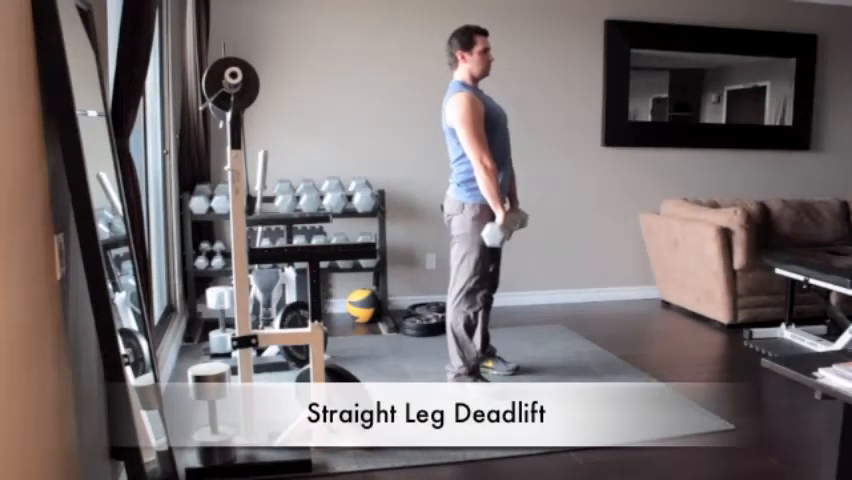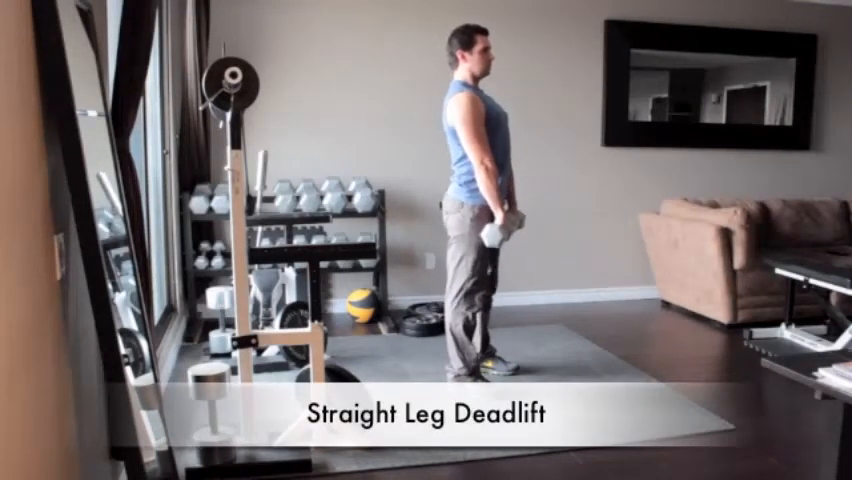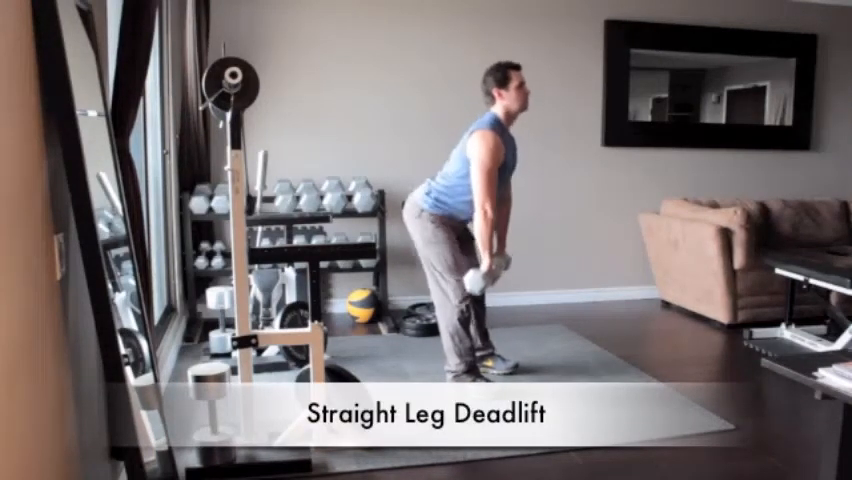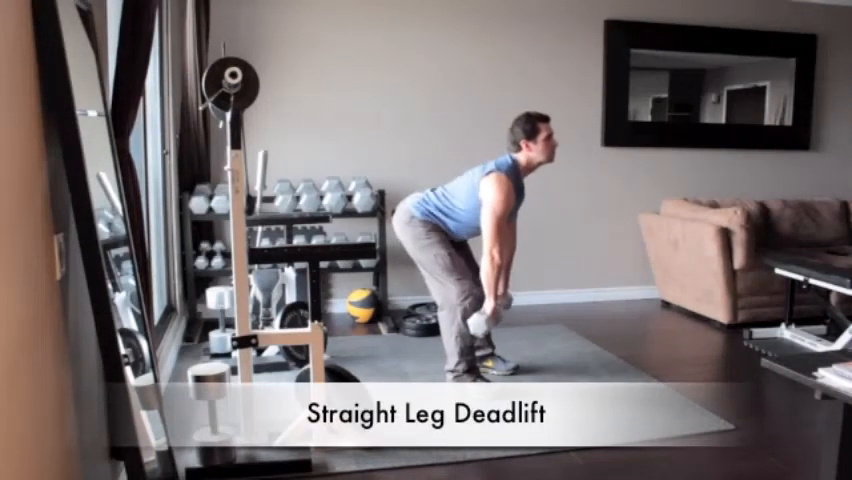
dt=0.7s
person 1, frame 1
left shoulder: (477, 96)
right shoulder: (462, 99)
left elbow: (502, 158)
right elbow: (482, 163)
left wrist: (513, 204)
right wrist: (500, 211)
left hip: (486, 204)
right hip: (472, 206)
left knee: (484, 287)
right knee: (467, 290)
left ankle: (482, 353)
right ankle: (462, 372)
person 1, frame 2
left shoulder: (477, 96)
right shoulder: (463, 99)
left elbow: (501, 160)
right elbow: (482, 164)
left wrist: (511, 205)
right wrist: (500, 212)
left hip: (484, 205)
right hip: (470, 207)
left knee: (483, 287)
right knee: (465, 291)
left ankle: (481, 353)
right ankle: (462, 372)
person 1, frame 3
left shoulder: (504, 135)
right shoulder: (488, 138)
left elbow: (503, 197)
right elbow: (484, 207)
left wrist: (500, 248)
right wrist: (487, 258)
left hip: (451, 217)
right hip: (427, 215)
right knee: (456, 291)
left ankle: (482, 354)
right ankle: (461, 373)
person 1, frame 4
left shoulder: (514, 177)
right shoulder: (500, 182)
left elbow: (508, 235)
right elbow: (492, 251)
left wrist: (502, 287)
right wrist: (491, 299)
left hip: (440, 225)
right hip: (416, 222)
left knee: (475, 286)
right knee: (460, 293)
left ankle: (483, 355)
right ankle: (461, 373)
